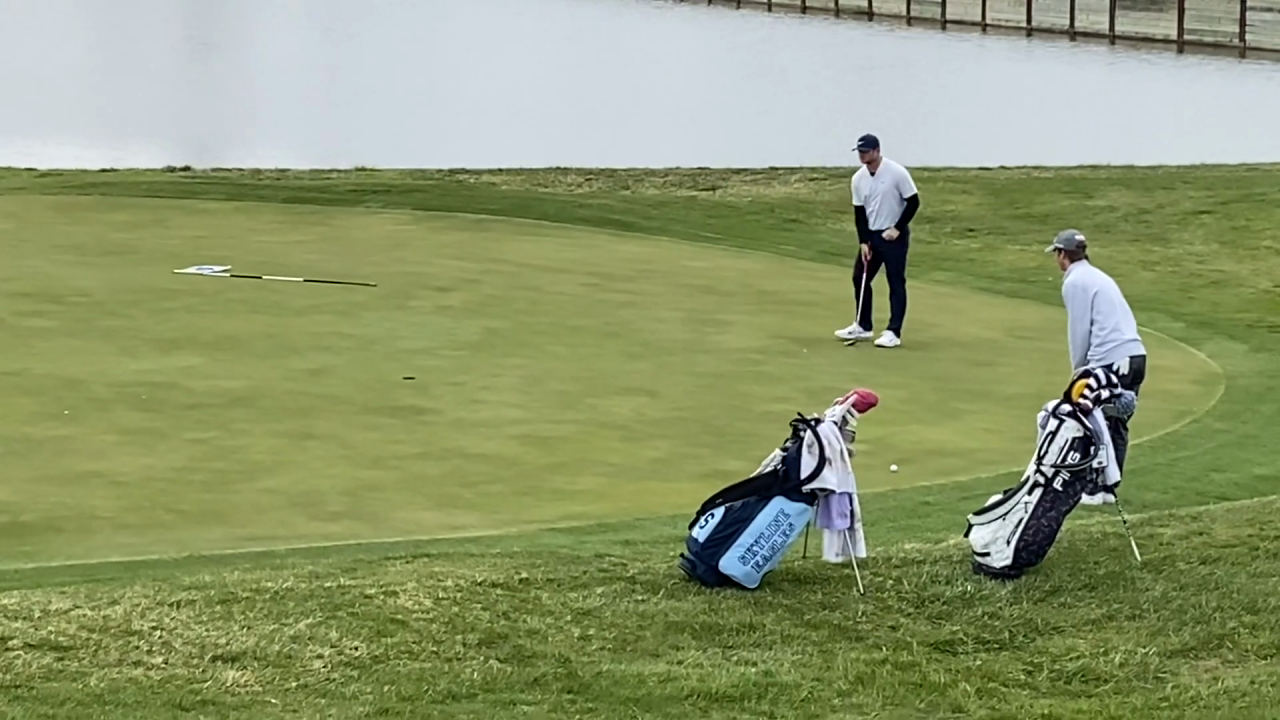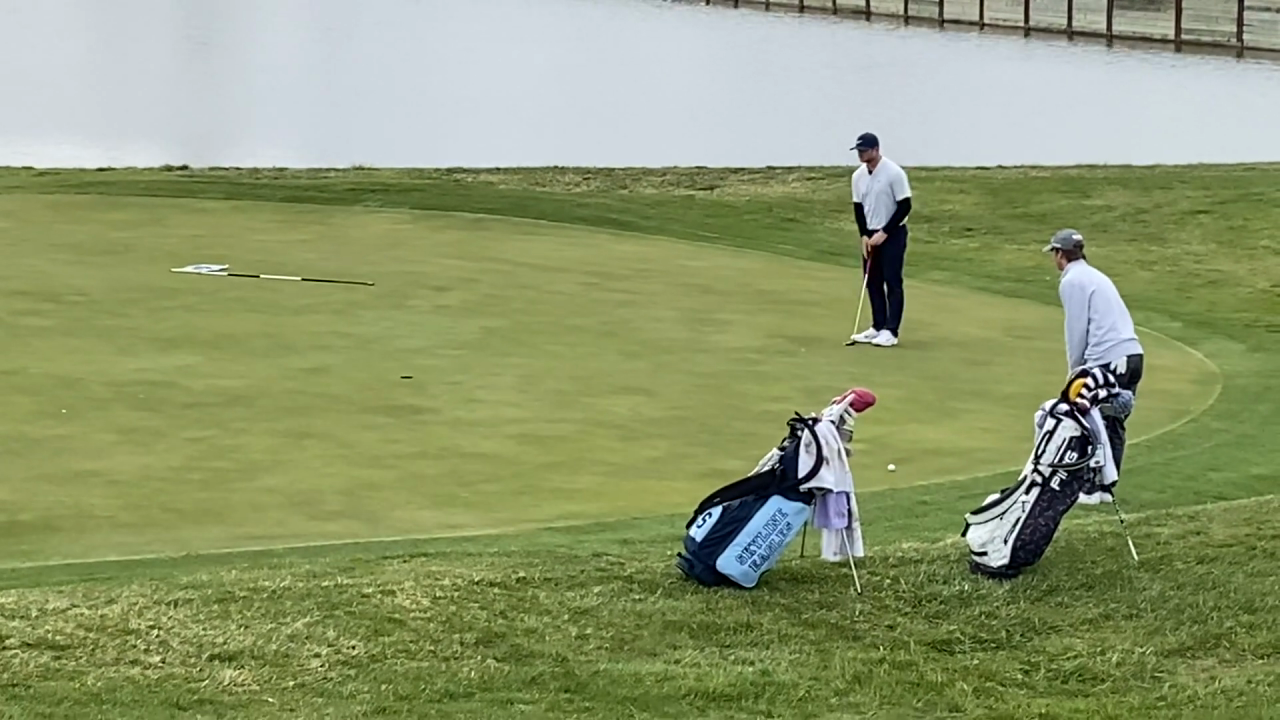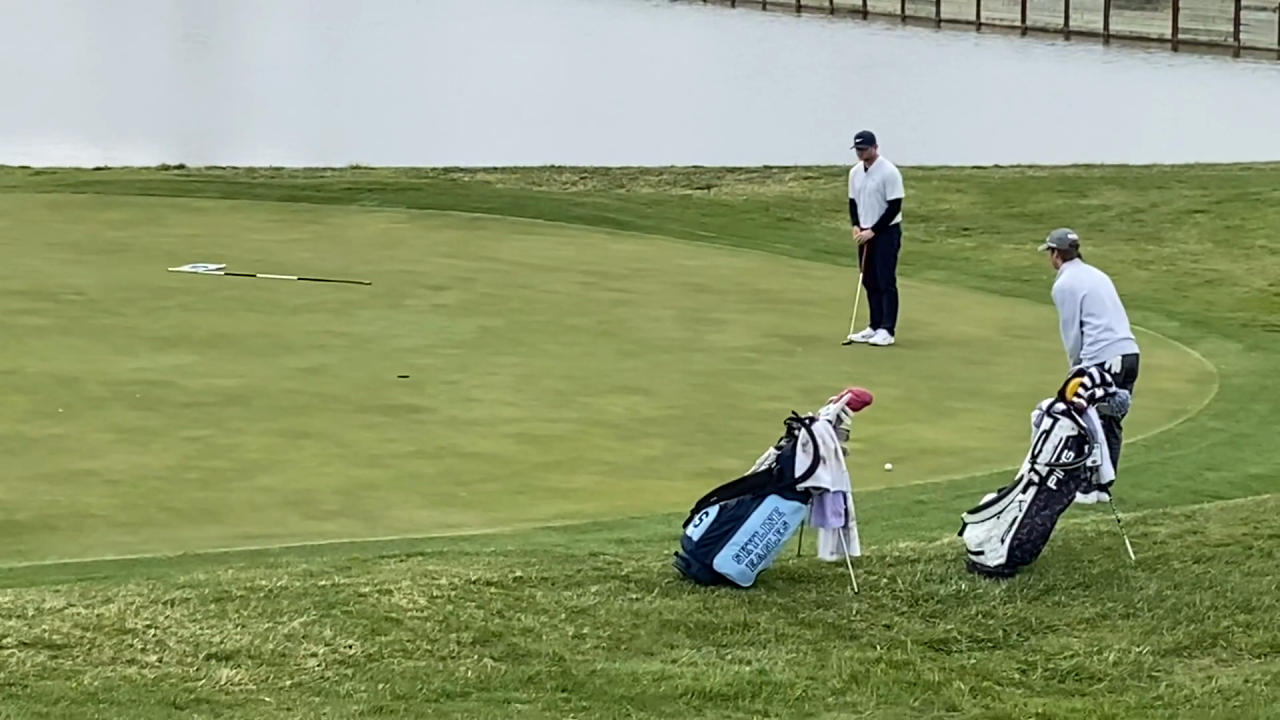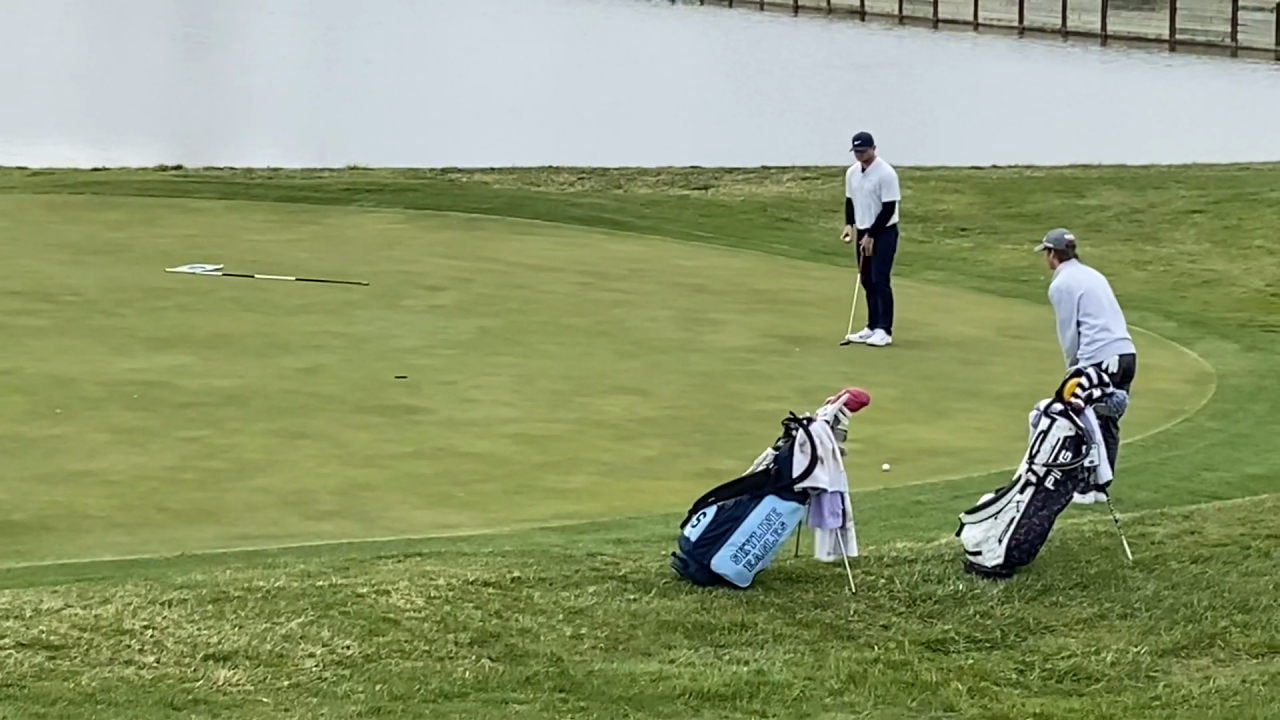
dt=0.3s
person 1, frame 1
left shoulder: (1075, 283)
right shoulder: (1099, 276)
left elbow: (1079, 331)
left wrist: (1077, 368)
right wrist: (1084, 368)
left hip: (1110, 361)
right hip: (1135, 356)
right knee: (1116, 425)
left ankle: (1094, 491)
right ankle: (1108, 489)
person 1, frame 2
left shoulder: (1071, 281)
right shoulder: (1096, 275)
left elbow: (1076, 330)
left wrist: (1074, 369)
right wrist: (1082, 367)
left hip: (1107, 360)
right hip: (1132, 354)
right knee: (1114, 424)
person 1, frame 3
left shoulder: (1064, 284)
right shoulder: (1096, 274)
left elbow: (1072, 332)
left wrist: (1076, 366)
right wrist: (1082, 363)
left hip: (1102, 359)
right hip: (1129, 353)
right knee: (1111, 424)
left ankle: (1087, 488)
right ankle: (1102, 487)
person 1, frame 4
left shoulder: (1061, 284)
right shoulder: (1092, 274)
left elbow: (1069, 332)
left wrist: (1072, 365)
right wrist: (1079, 363)
left hip: (1099, 359)
right hip: (1125, 353)
right knee: (1108, 424)
person 2, frame 1
left shoulder: (897, 173)
right shoulder: (858, 178)
left elbow: (914, 202)
right elbow: (859, 212)
left wrist: (897, 228)
right wrist: (863, 242)
left hip: (895, 236)
right hip: (872, 236)
left knee: (895, 284)
right knee: (860, 278)
left ankle: (893, 332)
right ankle: (863, 325)
person 2, frame 2
left shoulder: (894, 173)
right shoulder: (858, 176)
left elbow: (905, 206)
right elbow: (858, 208)
left wrist: (884, 232)
right wrist: (864, 235)
left hip: (893, 235)
right hip: (871, 235)
left knee: (893, 283)
right knee: (871, 282)
left ankle: (891, 331)
right ankle: (878, 327)
person 2, frame 3
left shoulder: (889, 172)
right shoulder: (855, 172)
left elbow: (895, 207)
left wrist: (873, 230)
right wrist: (856, 226)
left hip: (886, 233)
right hip: (866, 234)
left knee: (886, 282)
right knee: (870, 282)
left ankle: (887, 330)
right ankle: (875, 327)
person 2, frame 4
left shoulder: (886, 173)
right shoulder: (852, 172)
left elbow: (889, 209)
left wrist: (871, 235)
right wrist: (849, 225)
left hip: (883, 234)
right hip: (863, 234)
left knee: (880, 282)
right knee: (868, 282)
left ankle: (885, 330)
right ankle: (873, 326)
